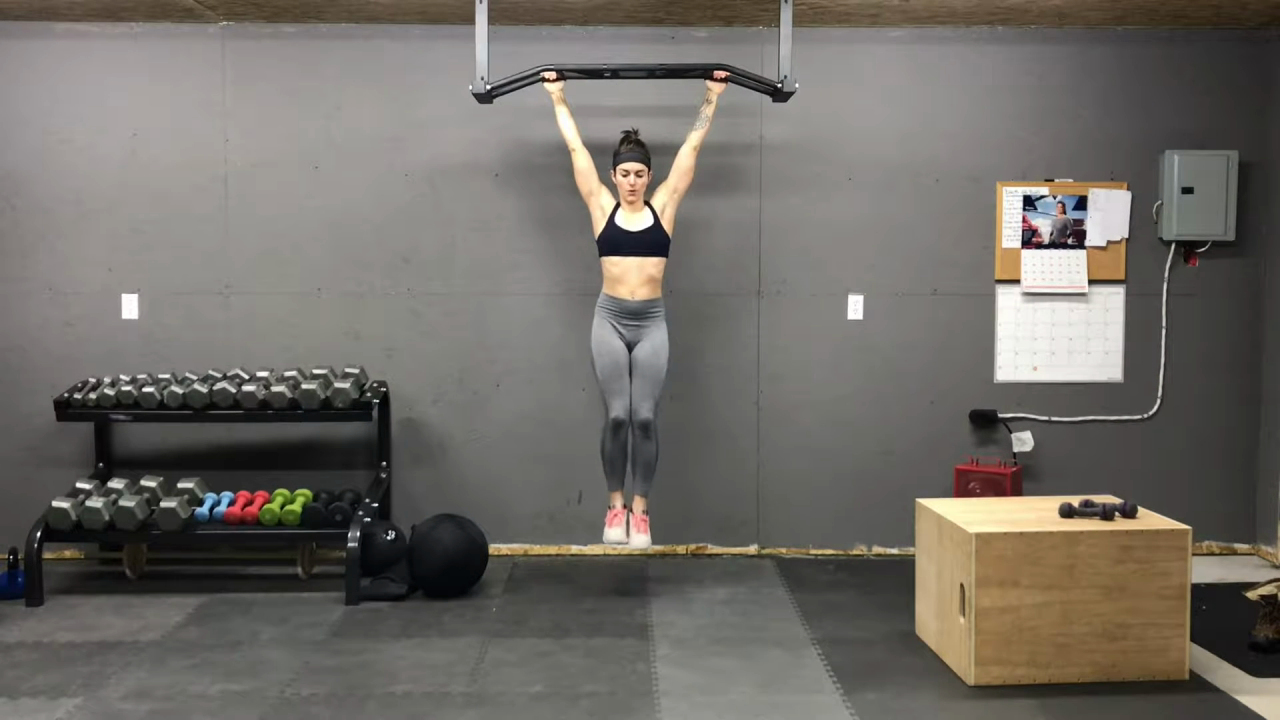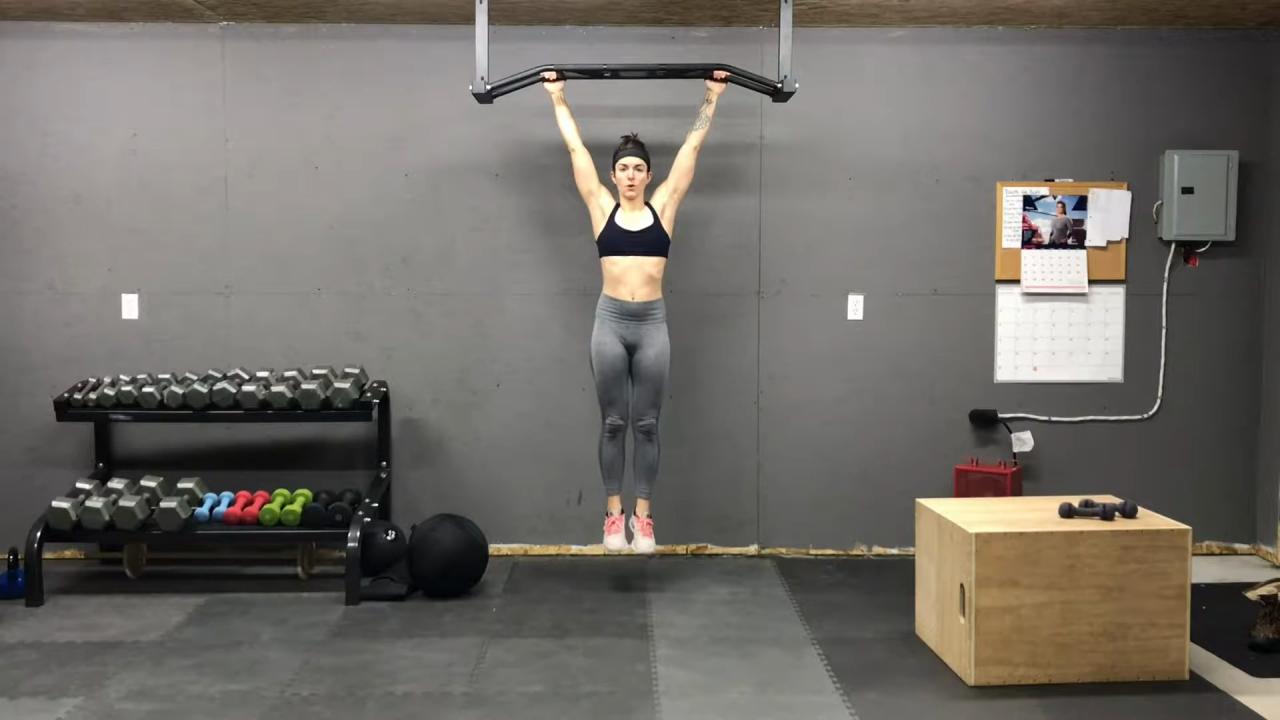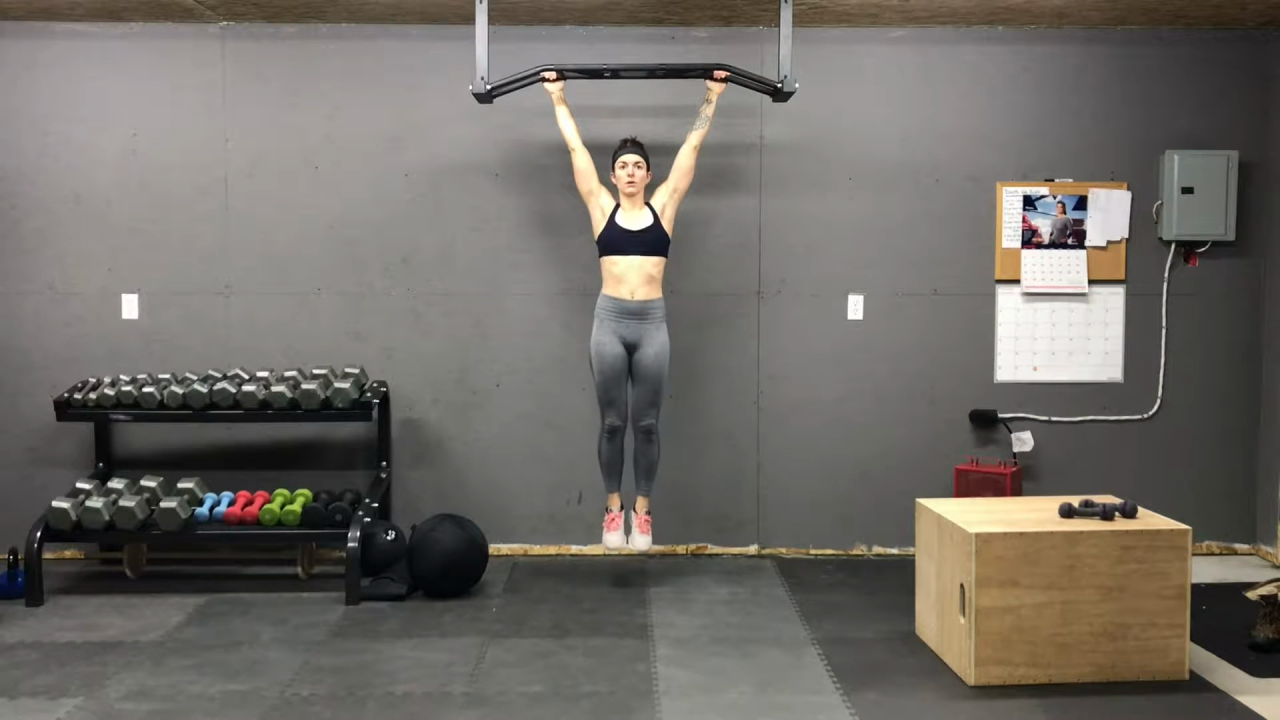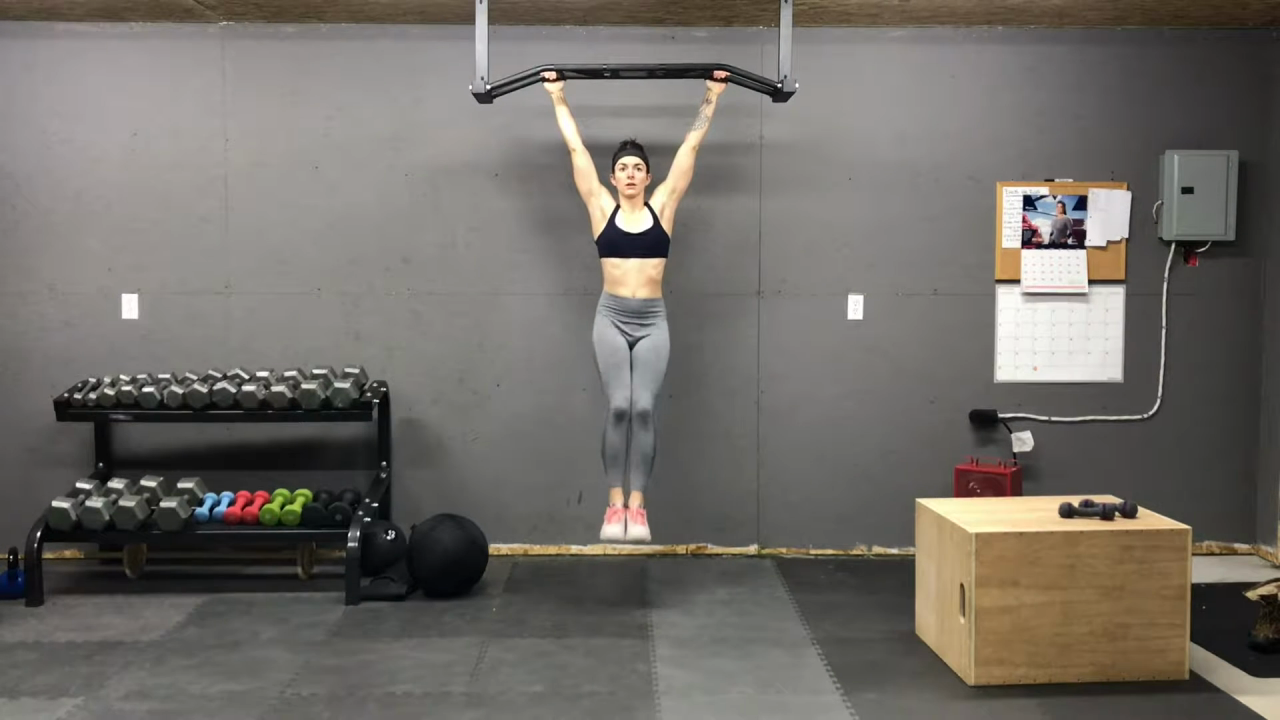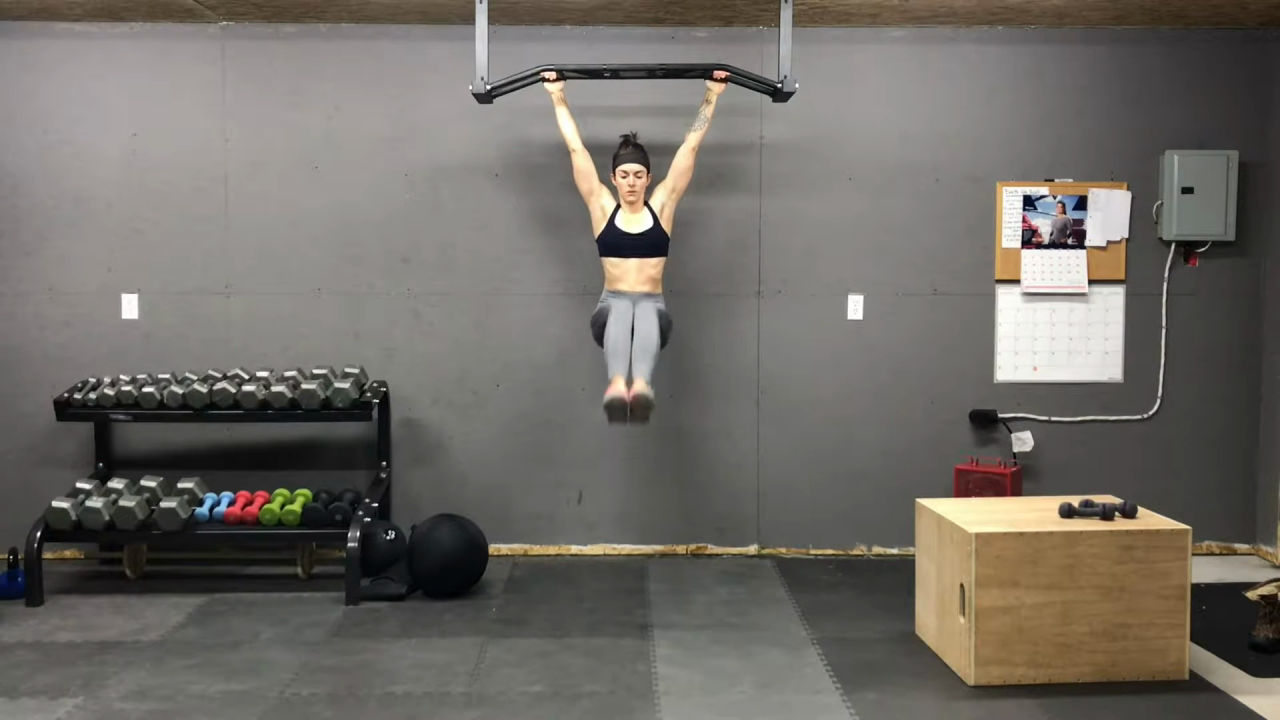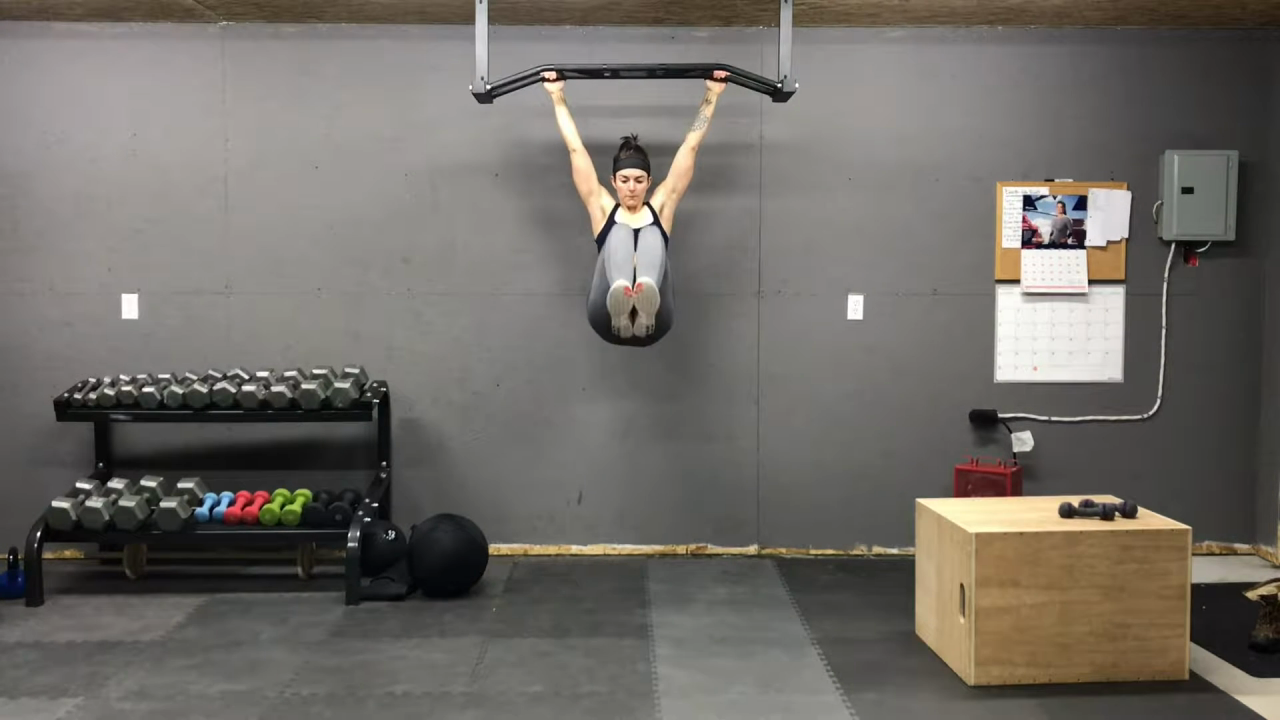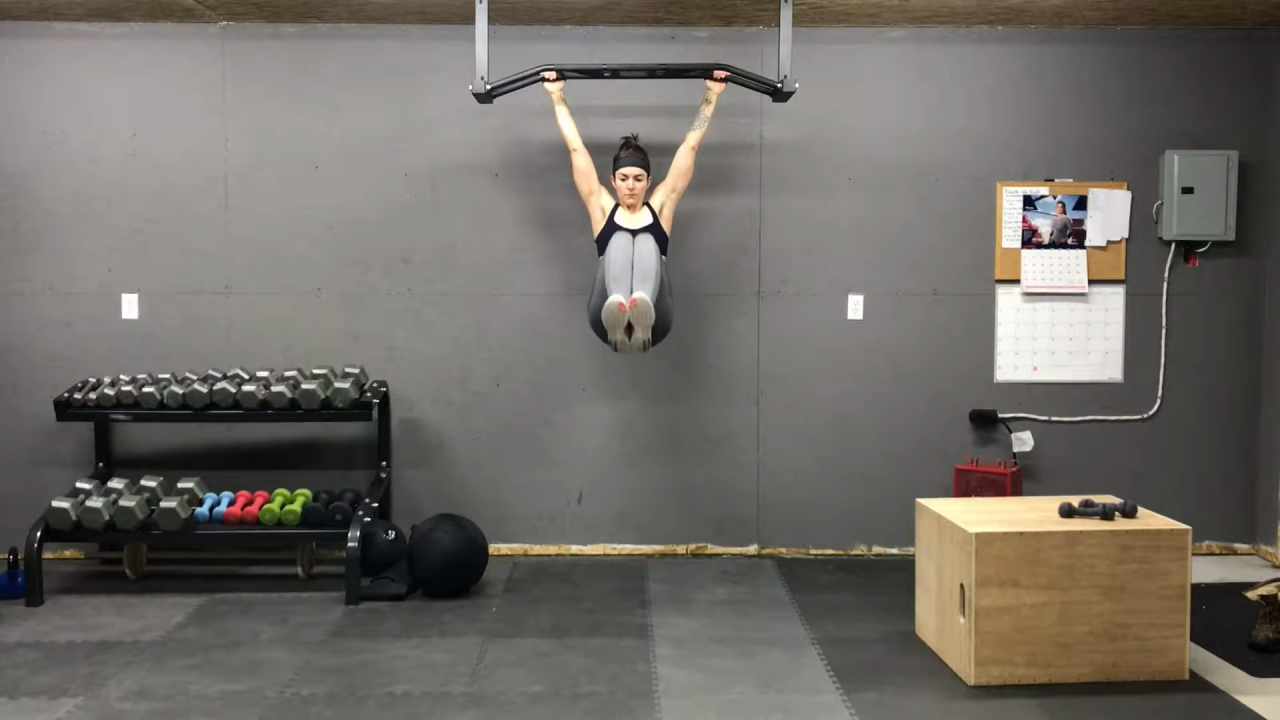
dt=0.4s
person 1, frame 1
left shoulder: (663, 205)
right shoulder: (601, 206)
left elbow: (692, 146)
right elbow: (575, 147)
left wrist: (712, 96)
right wrist: (557, 96)
left hip: (651, 324)
right hip: (610, 321)
left knee: (644, 418)
right knee: (617, 416)
left ankle: (640, 509)
right ankle: (615, 506)
person 1, frame 2
left shoulder: (663, 206)
right shoulder: (602, 207)
left elbow: (692, 146)
right elbow: (575, 147)
left wrist: (712, 96)
right wrist: (557, 97)
left hip: (652, 324)
right hip: (610, 322)
left knee: (646, 423)
right knee: (613, 422)
left ankle: (643, 514)
right ankle: (614, 512)
person 1, frame 3
left shoulder: (662, 206)
right shoulder: (601, 207)
left elbow: (692, 145)
right elbow: (575, 147)
left wrist: (712, 95)
right wrist: (557, 97)
left hip: (652, 324)
right hip: (609, 322)
left knee: (646, 424)
right knee: (612, 423)
left ankle: (642, 509)
right ankle: (613, 508)
person 1, frame 4
left shoulder: (662, 205)
right shoulder: (601, 207)
left elbow: (690, 146)
right elbow: (576, 149)
left wrist: (712, 97)
right wrist: (557, 97)
left hip: (652, 322)
right hip: (611, 319)
left knee: (643, 409)
right knee: (619, 408)
left ankle: (637, 503)
right ankle: (615, 502)
person 1, frame 5
left shoulder: (662, 204)
right shoulder: (602, 206)
left elbow: (690, 147)
right elbow: (576, 148)
left wrist: (711, 97)
right wrist: (558, 97)
left hip: (652, 306)
right hip: (611, 305)
left knee: (644, 317)
right knee: (622, 313)
left ankle: (640, 389)
right ankle: (617, 387)
person 1, frame 6
left shoulder: (661, 206)
right shoulder: (602, 208)
left elbow: (690, 146)
right elbow: (575, 148)
left wrist: (711, 95)
right wrist: (558, 97)
left hip: (655, 319)
right hip: (606, 315)
left knee: (650, 237)
right knee: (620, 235)
left ankle: (645, 303)
right ankle: (620, 304)
person 1, frame 7
left shoulder: (661, 205)
right shoulder: (601, 207)
left elbow: (690, 146)
right elbow: (576, 148)
left wrist: (711, 95)
right wrist: (557, 96)
left hip: (654, 319)
right hip: (606, 316)
left knee: (645, 245)
right knee: (619, 243)
left ankle: (641, 317)
right ankle: (618, 317)
